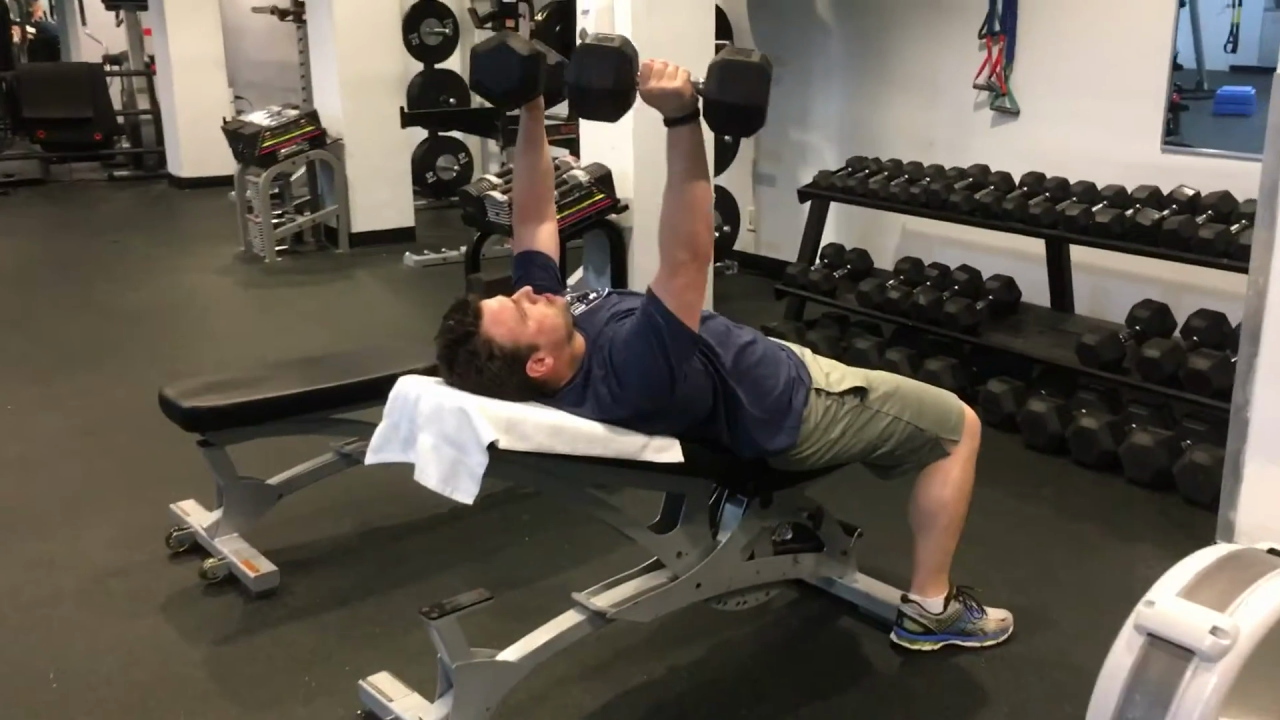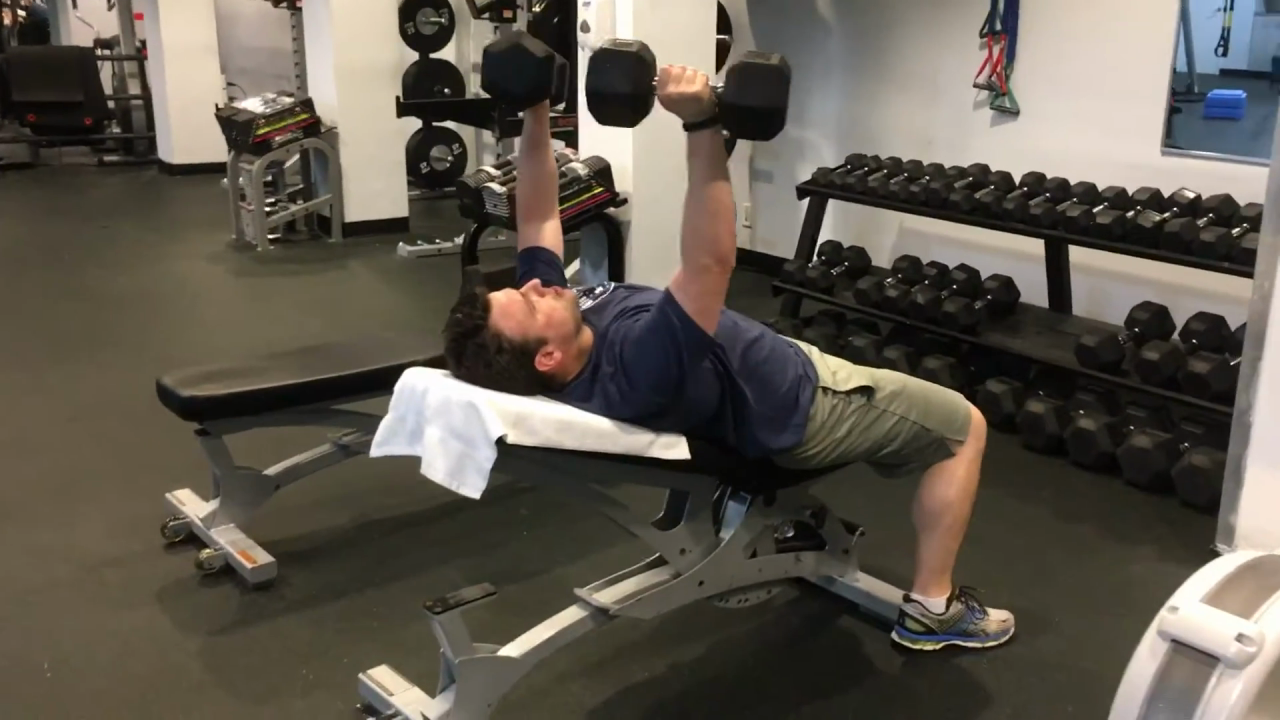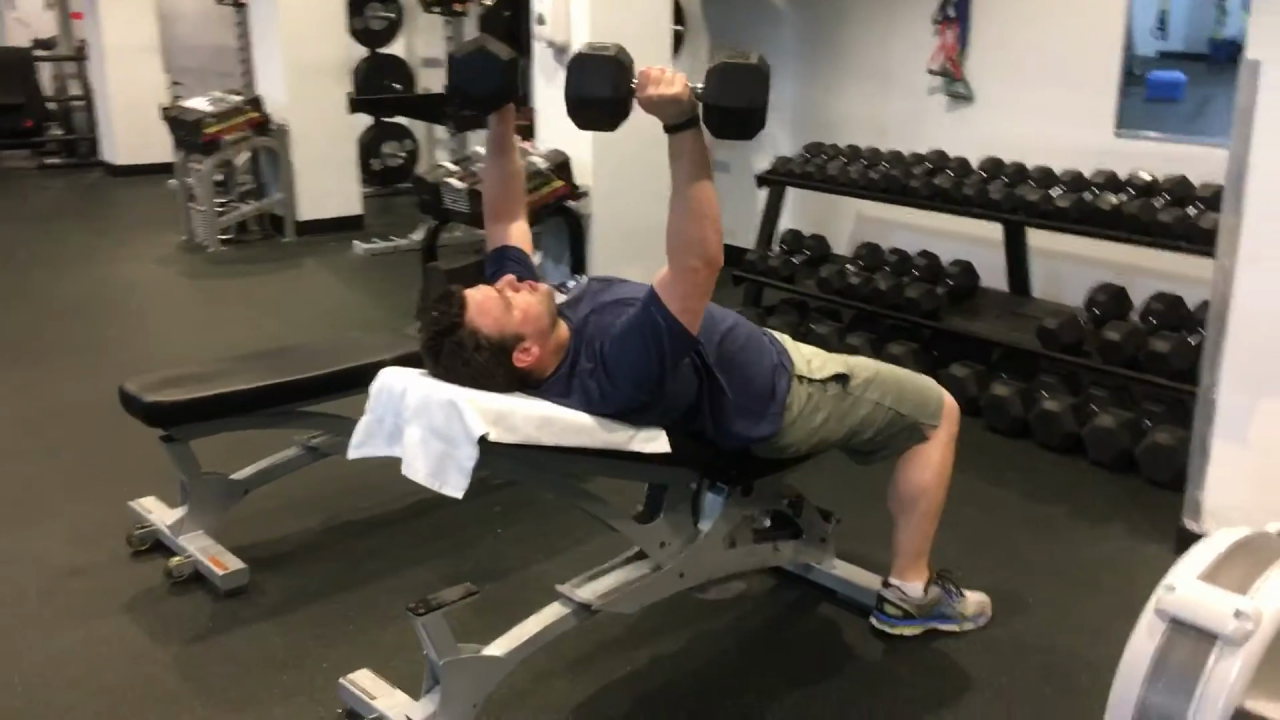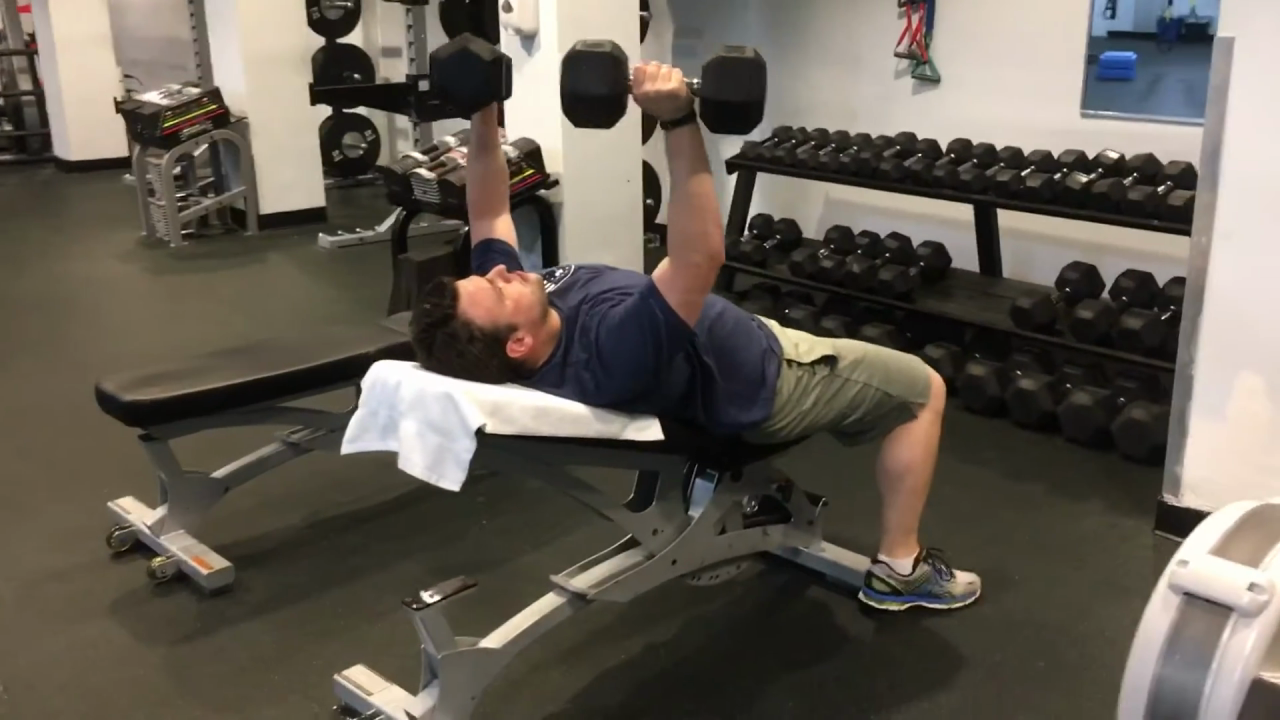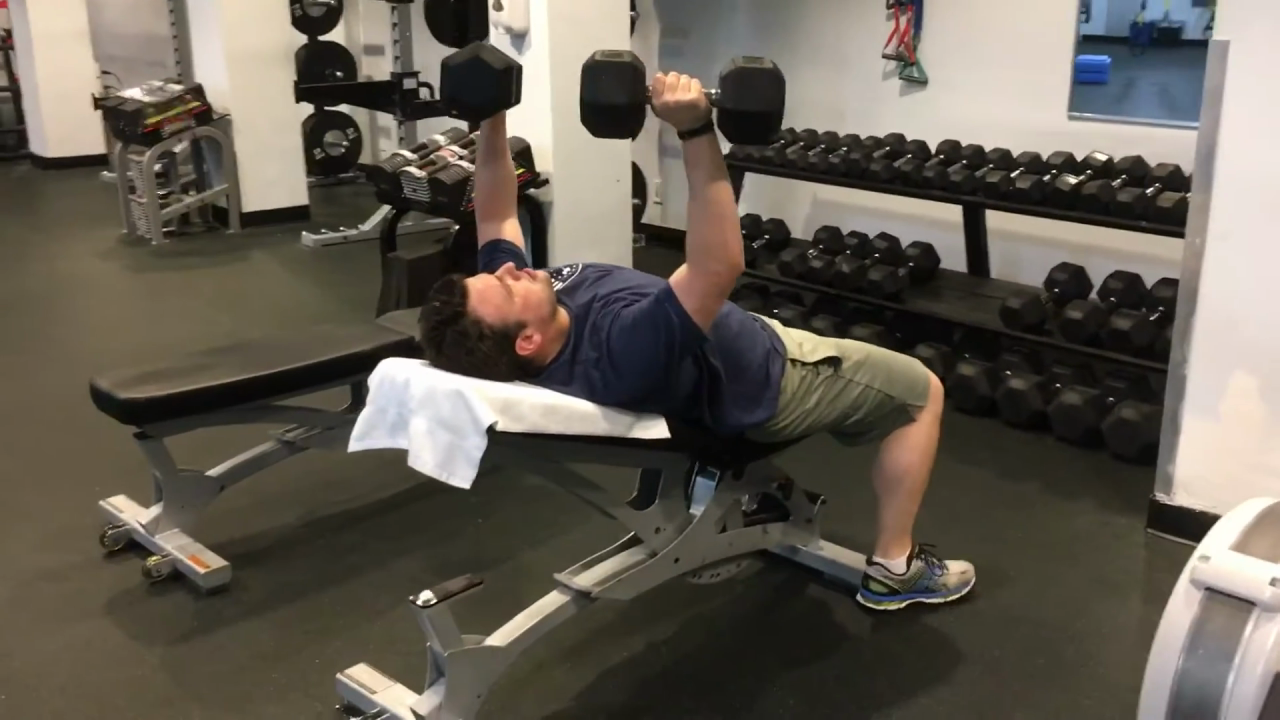
dt=0.2s
person 1, frame 1
left shoulder: (532, 326)
right shoulder: (625, 378)
left elbow: (533, 221)
right elbow: (688, 259)
left wrist: (530, 110)
right wrist: (681, 118)
right hip: (789, 406)
right knee: (959, 425)
right ankle: (930, 608)
person 1, frame 2
left shoulder: (537, 323)
right shoulder: (632, 374)
left elbow: (538, 220)
right elbow: (710, 263)
left wrist: (535, 111)
right wrist: (701, 122)
right hip: (795, 404)
right knee: (964, 427)
right ankle: (932, 607)
person 1, frame 3
left shoulder: (511, 318)
right shoulder: (611, 367)
left elbow: (506, 219)
right elbow: (698, 262)
left wrist: (501, 115)
right wrist: (681, 124)
right hip: (770, 394)
right knee: (937, 411)
right ankle: (910, 592)
person 1, frame 4
left shoulder: (498, 311)
right shoulder: (606, 356)
left elbow: (487, 215)
right elbow: (700, 259)
left wrist: (484, 112)
right wrist: (678, 119)
right hip: (760, 377)
right knee: (924, 390)
right ankle: (899, 569)
person 1, frame 5
left shoulder: (506, 313)
right shoulder: (614, 355)
left elbow: (495, 217)
right elbow: (719, 266)
left wrist: (492, 118)
right wrist: (696, 130)
right hip: (762, 377)
right knee: (921, 391)
right ankle: (894, 568)
